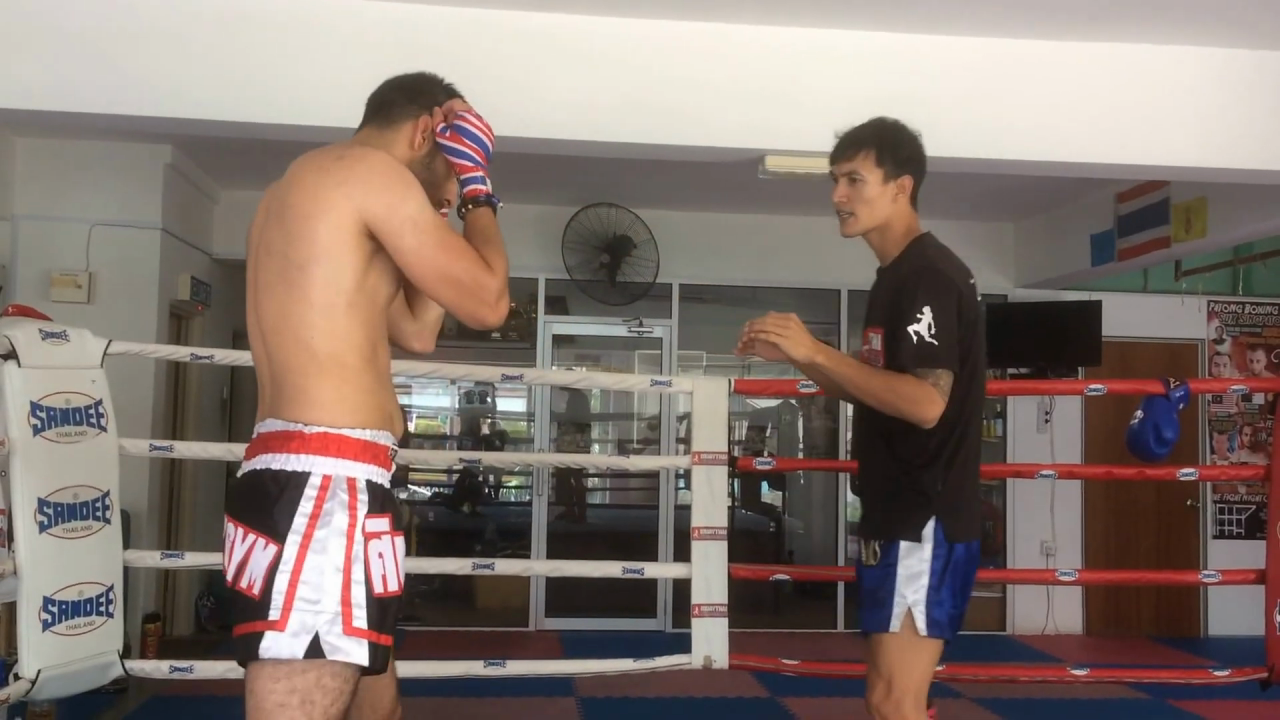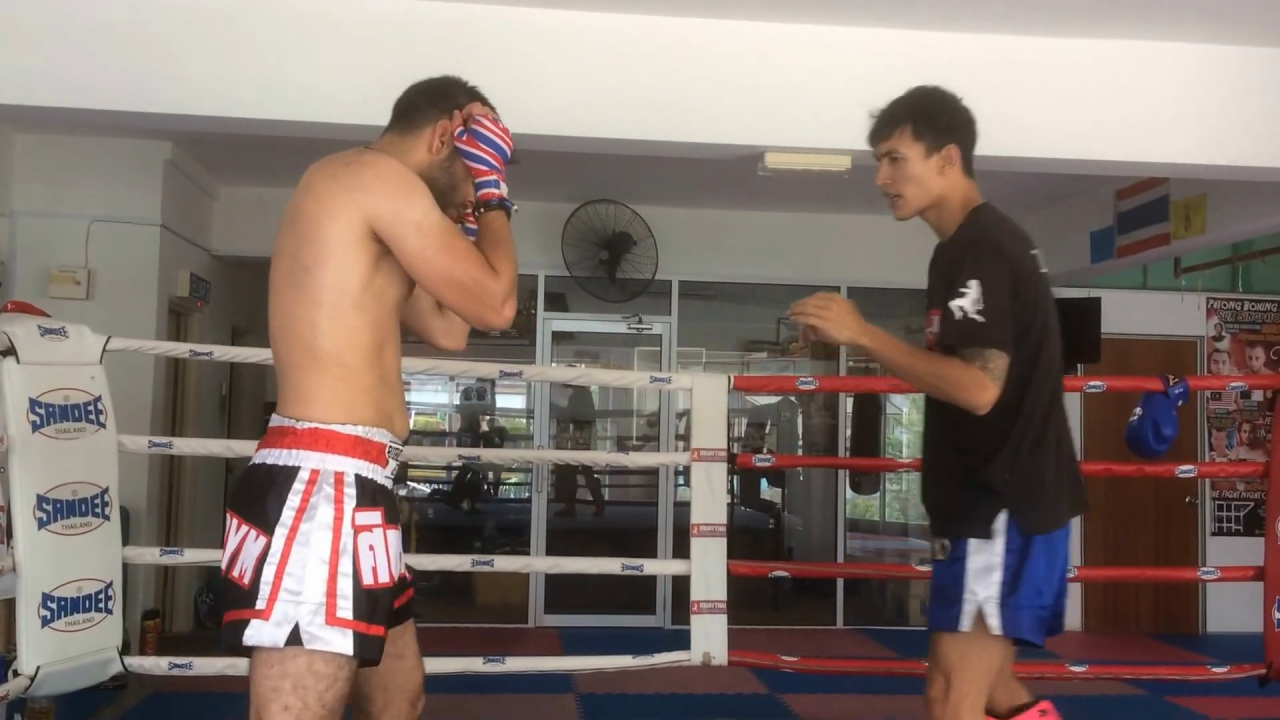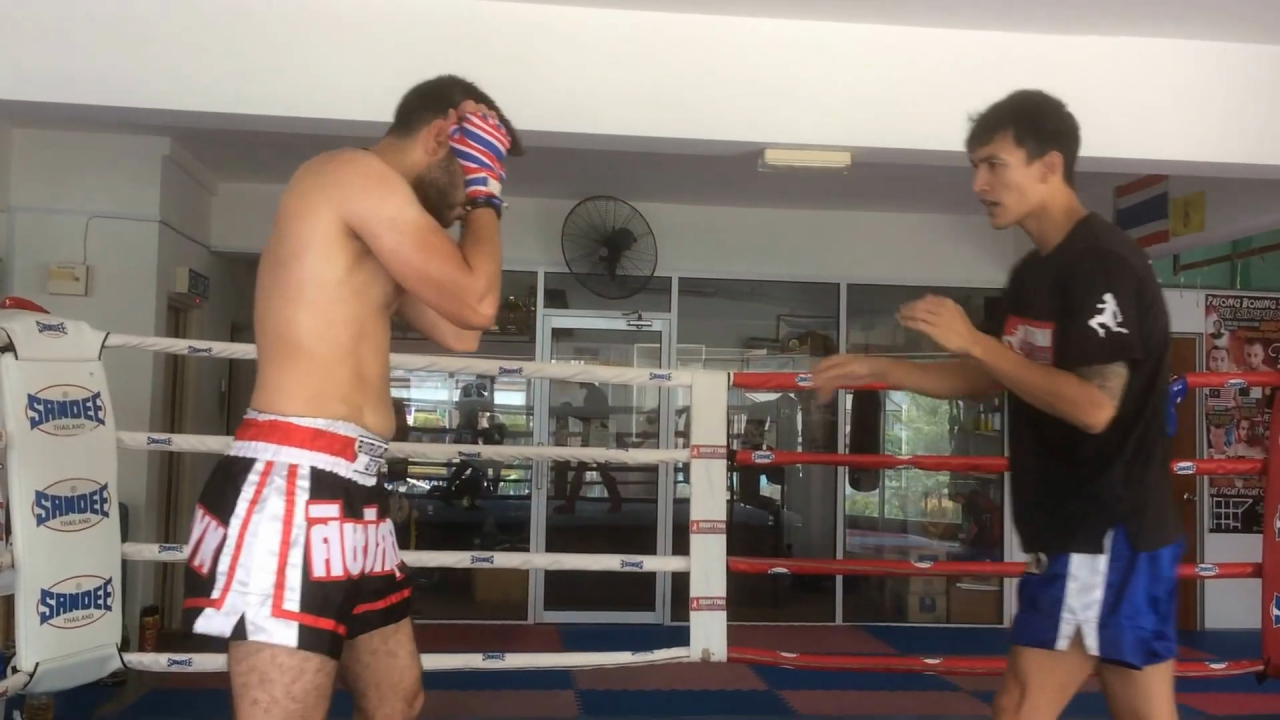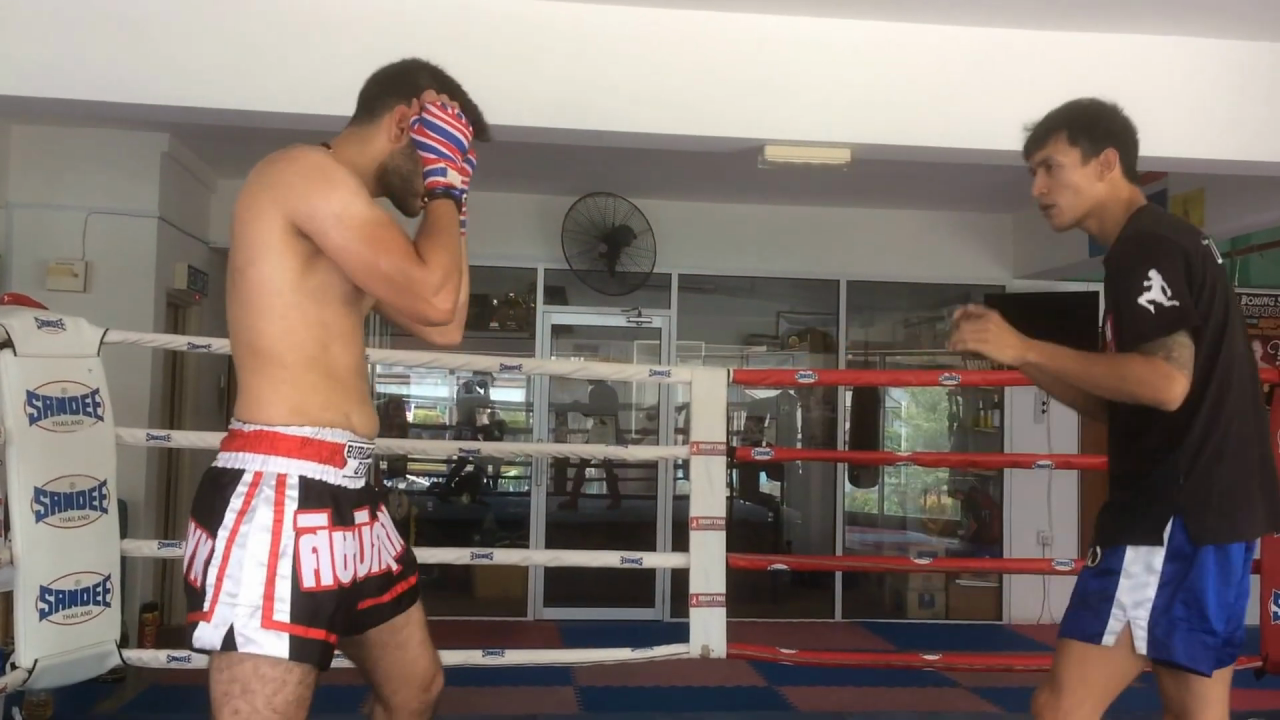
dt=0.3s
person 1, frame 1
left shoulder: (310, 191)
right shoulder: (369, 170)
left elbow: (415, 331)
right elbow: (486, 302)
left wrist: (436, 216)
right wrist: (478, 186)
left hip: (304, 482)
right hip: (324, 487)
person 1, frame 2
left shoulder: (358, 200)
right shoulder: (375, 175)
left elbow: (447, 328)
right elbow: (494, 304)
left wrist: (465, 215)
right wrist: (491, 188)
left hip: (347, 488)
right hip: (322, 486)
person 1, frame 3
left shoulder: (364, 213)
right shoulder: (359, 172)
left elbow: (458, 333)
right elbow: (475, 302)
left wrist: (471, 206)
right wrist: (486, 190)
left hip: (344, 489)
right hip: (293, 482)
person 1, frame 4
left shoulder: (348, 216)
right shoulder: (308, 172)
left elbow: (446, 327)
right elbow: (432, 298)
left wrist: (452, 202)
right wrist: (442, 180)
left hip: (344, 492)
right hip: (282, 491)
person 2, frame 1
left shoulder: (930, 275)
right shoulder: (894, 277)
left elbow: (925, 403)
left wrist: (816, 351)
right wrist: (793, 354)
left hip: (925, 517)
right hip: (902, 512)
person 2, frame 2
left shoulder: (983, 252)
right shoulder: (957, 250)
left elbow: (979, 389)
right elbow: (943, 367)
left wrist: (861, 331)
right wrist: (845, 344)
left hip: (1002, 508)
right hip: (1004, 504)
person 2, frame 3
left shoulder: (1104, 263)
right shoulder: (1035, 271)
left elbow: (1095, 405)
right elbow: (979, 378)
left wrist: (975, 342)
right wrist: (876, 370)
left hip: (1104, 528)
right hip: (1089, 525)
person 2, frame 4
left shoulder: (1147, 246)
right shoulder: (1165, 248)
left elbow: (1163, 382)
right elbow: (1112, 401)
left wrist: (1026, 348)
right wrist: (1017, 357)
left hip: (1172, 514)
right hip: (1210, 513)
